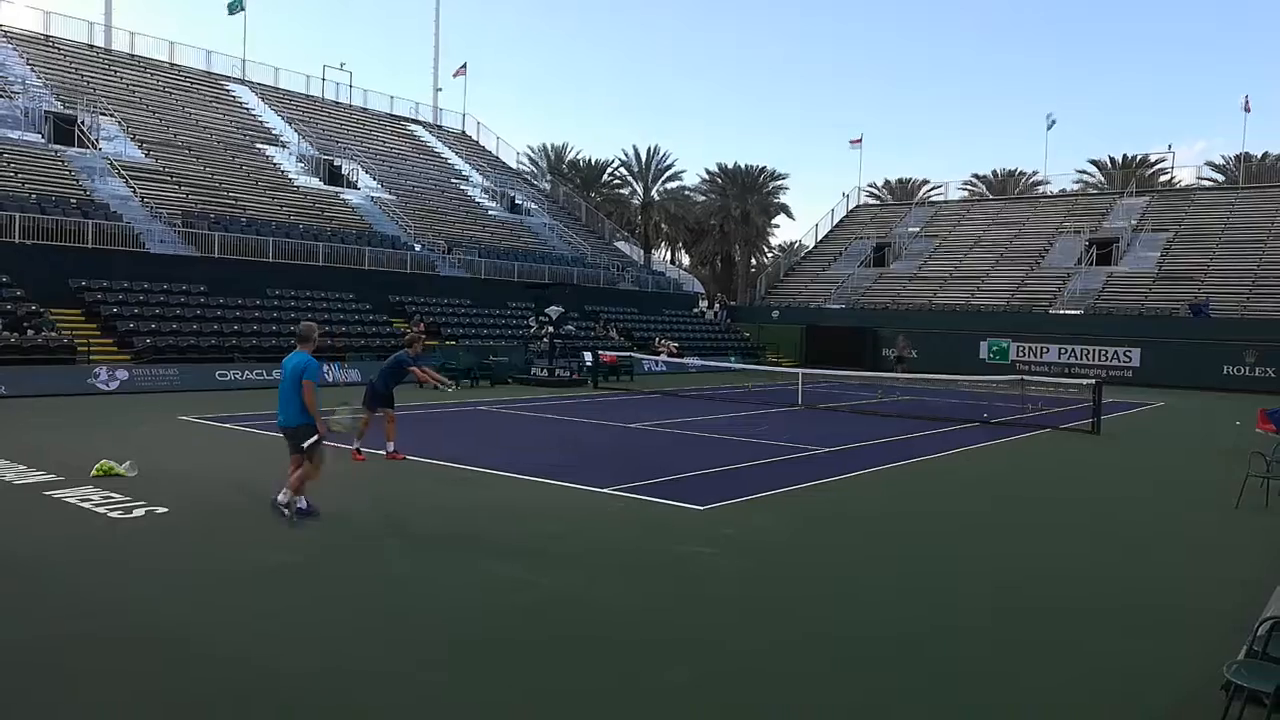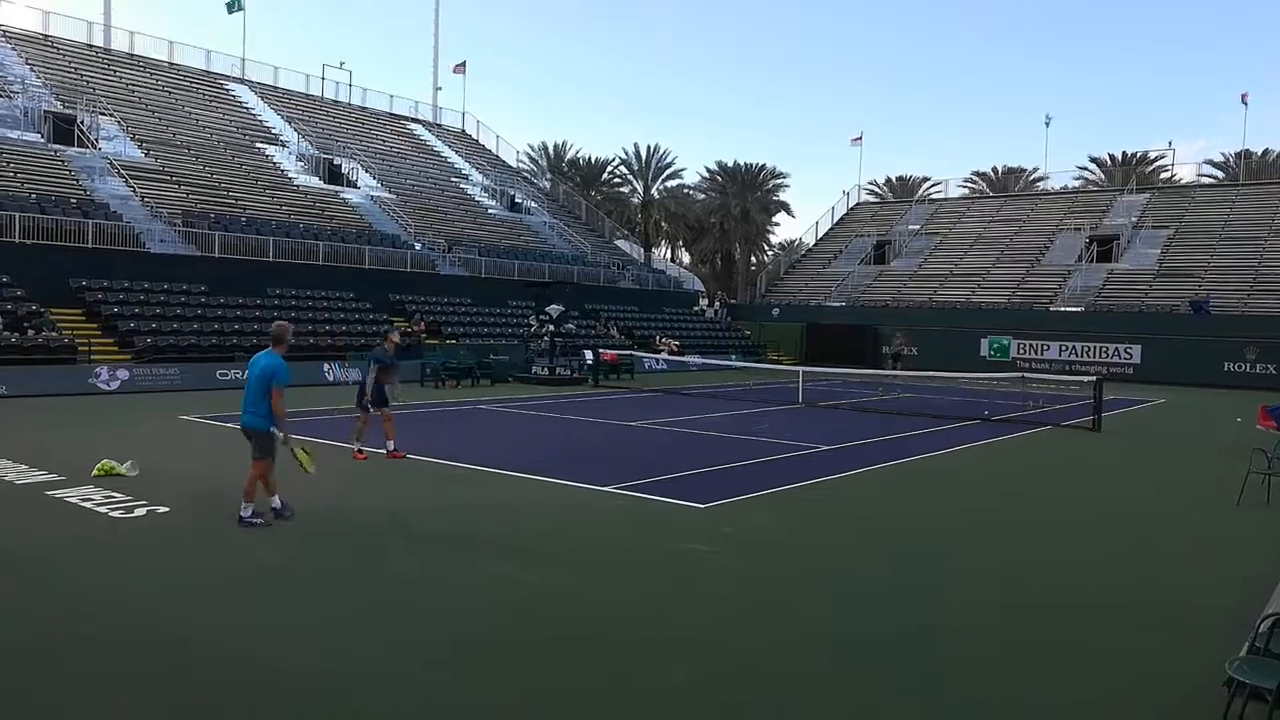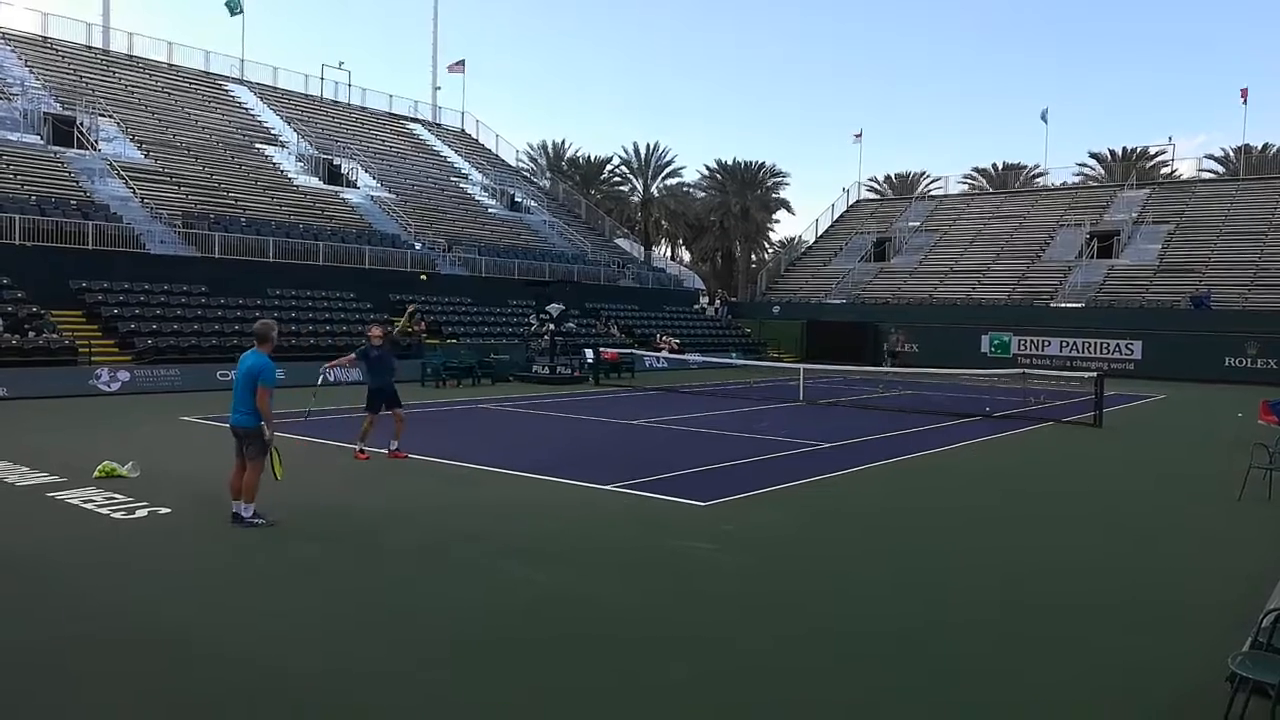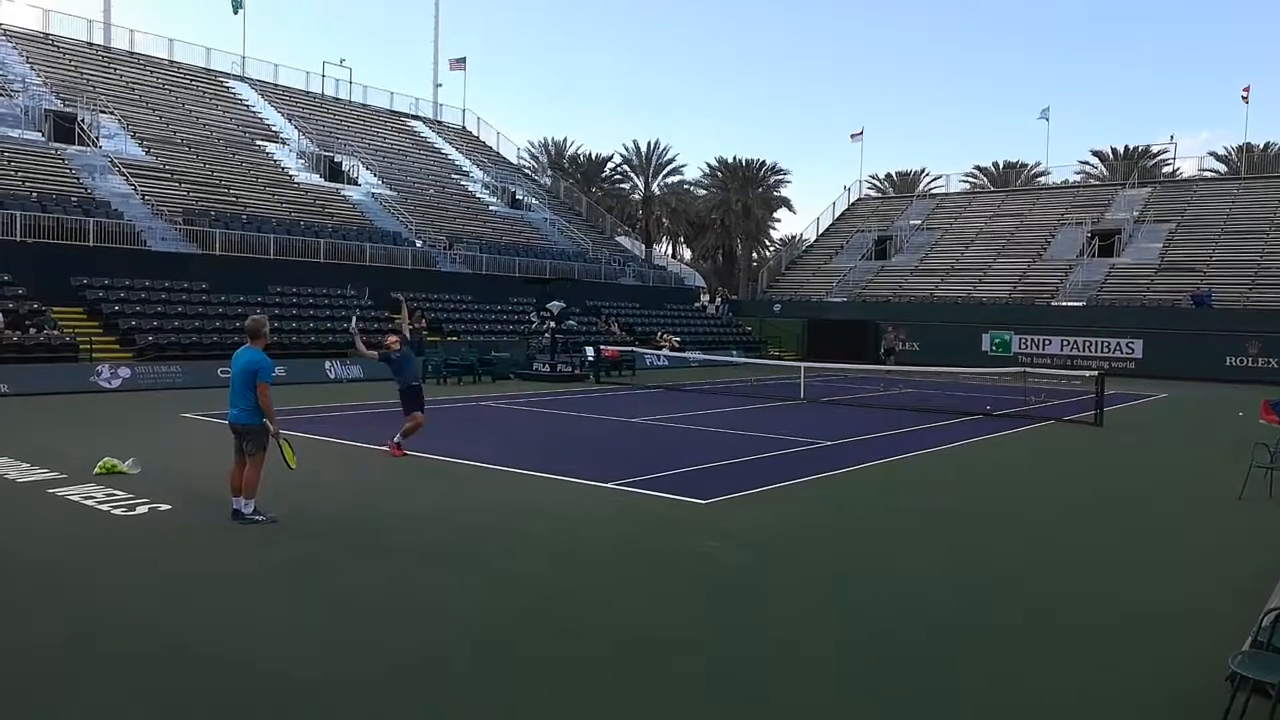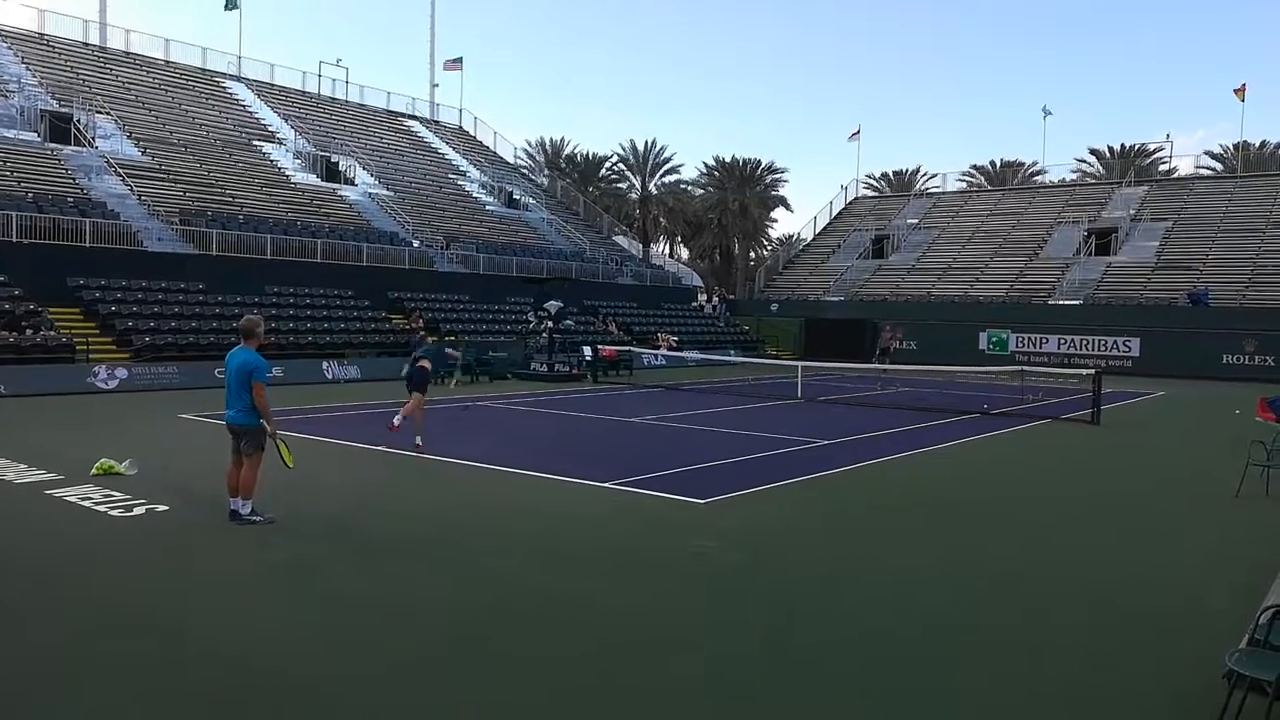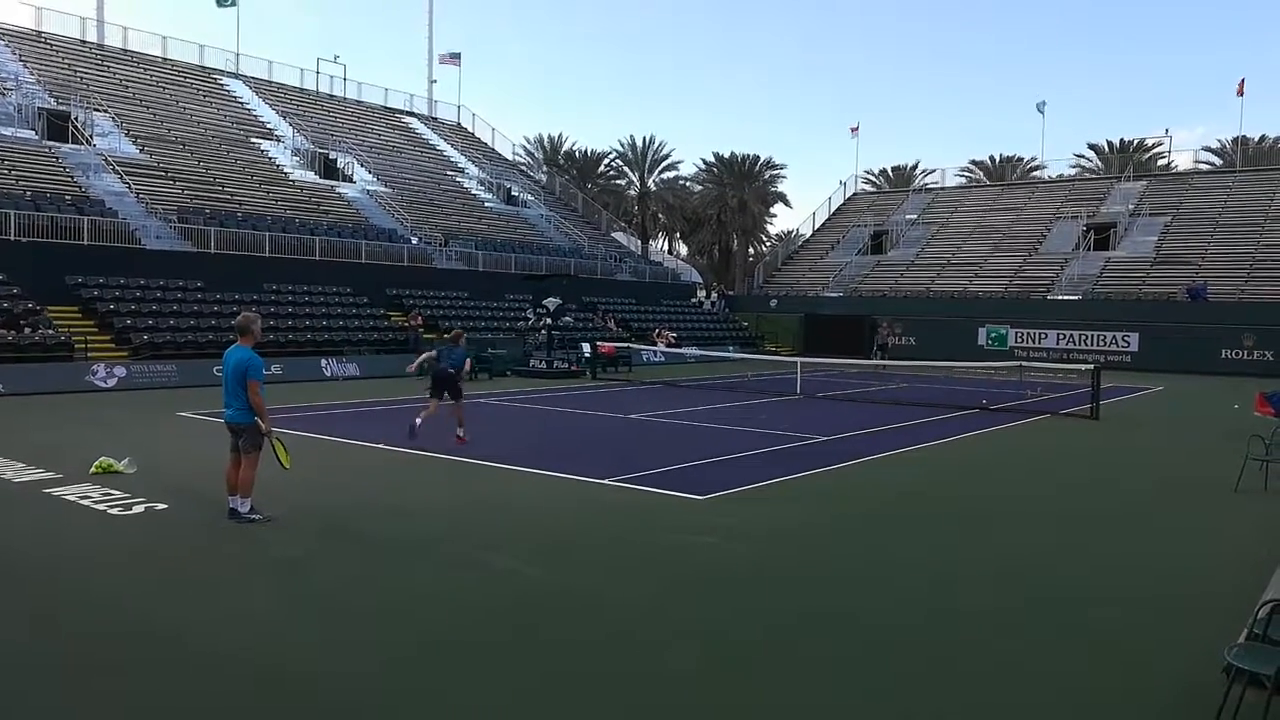
dt=0.5s
person 1, frame 1
left shoulder: (287, 360)
right shoulder: (310, 362)
right elbow: (308, 396)
right wrist: (319, 422)
left hip: (287, 421)
right hip: (302, 423)
left knee: (297, 464)
right knee: (313, 464)
left ankle: (301, 504)
right ankle: (283, 498)
person 1, frame 2
left shoulder: (257, 357)
right shoulder: (279, 366)
right elbow: (276, 402)
right wrist: (284, 429)
left hip: (249, 420)
right hip: (262, 424)
left knee: (264, 467)
right knee: (259, 470)
left ankle: (277, 504)
right ankle: (246, 514)
person 1, frame 3
left shoulder: (245, 357)
right shoulder: (266, 365)
right elbow: (262, 401)
right wrist: (269, 427)
left hip: (237, 421)
right hip: (253, 425)
left knee: (239, 467)
right knee: (254, 469)
left ankle: (237, 511)
right ankle: (248, 514)
person 1, frame 4
left shoulder: (238, 354)
right shoulder: (262, 361)
right elbow: (263, 396)
right wrist: (273, 423)
left hip: (236, 418)
right hip: (253, 421)
left knee: (239, 463)
right knee: (253, 466)
left ankle: (237, 507)
right ankle: (248, 511)
person 1, frame 5
left shoulder: (231, 355)
right shoulder: (257, 362)
right elbow: (259, 397)
right wrist: (270, 423)
left hip: (233, 418)
right hip: (250, 421)
left knee: (236, 464)
right knee: (250, 466)
left ankle: (234, 508)
right ankle: (245, 512)
person 1, frame 6
left shoulder: (229, 353)
right shoulder: (252, 359)
right elbow: (254, 396)
right wrist: (265, 421)
left hip: (232, 416)
right hip: (248, 419)
left knee: (235, 462)
right knee: (248, 465)
left ankle: (233, 506)
right ankle: (244, 510)
